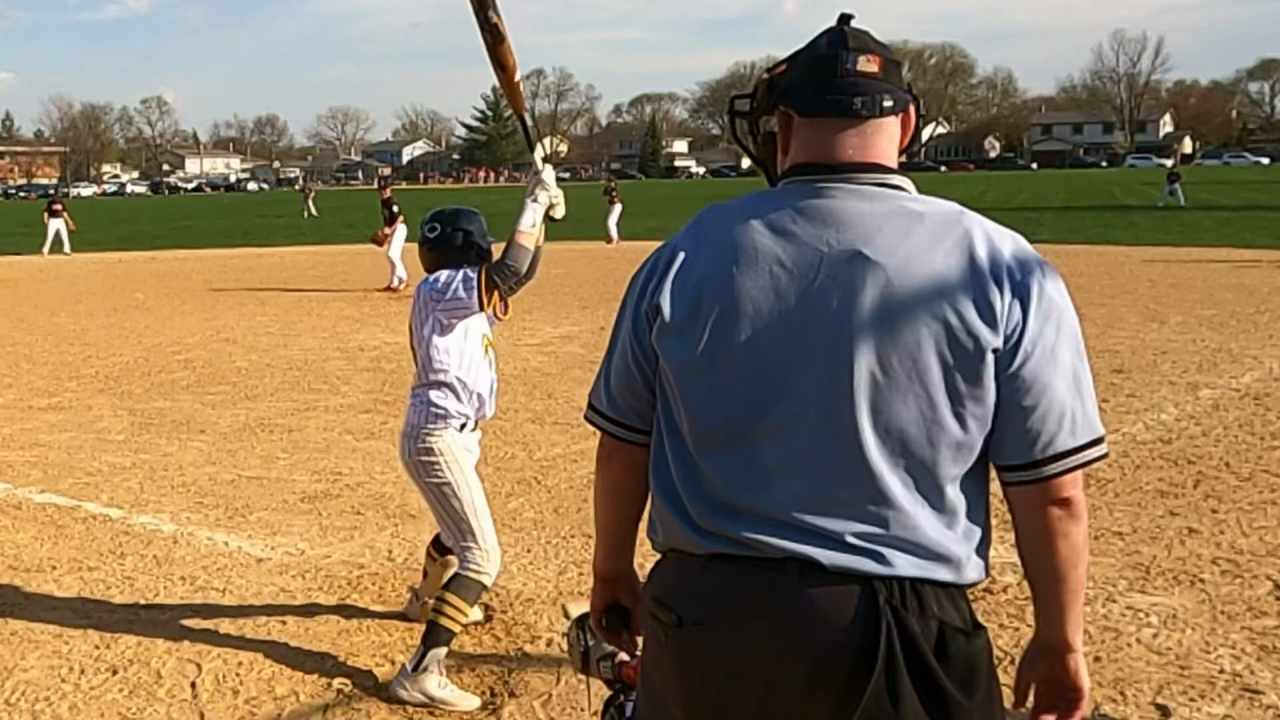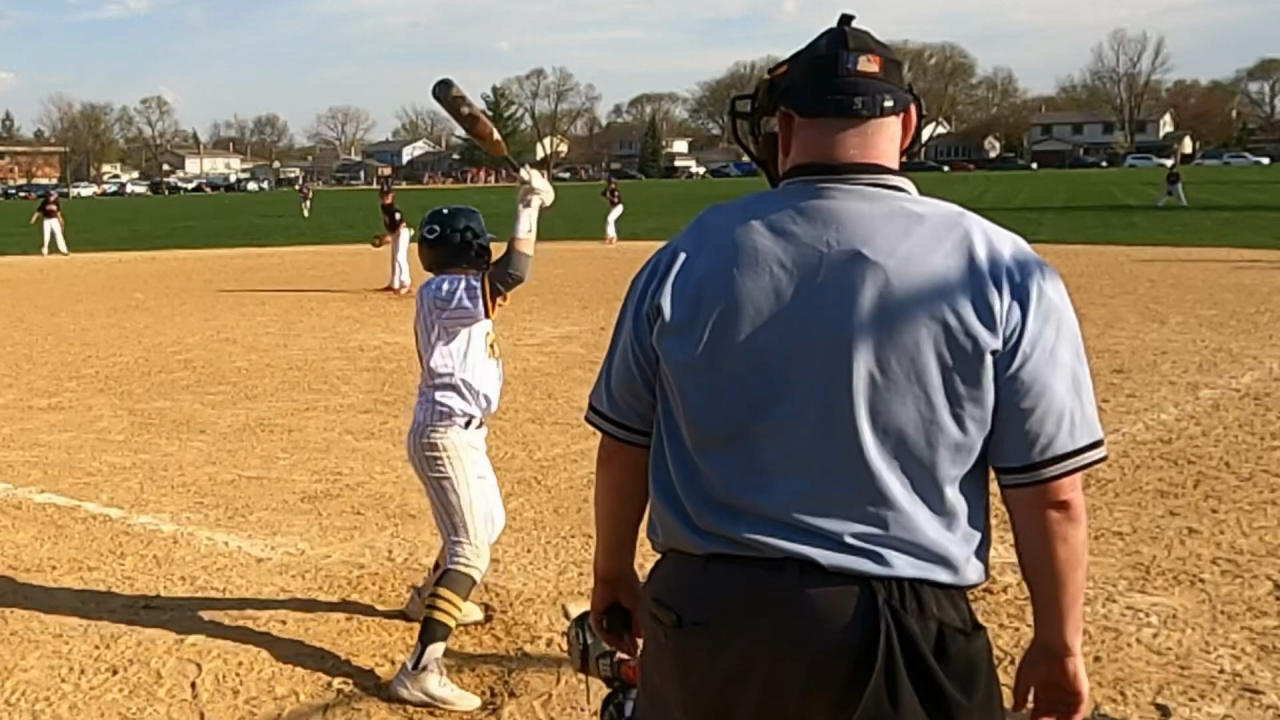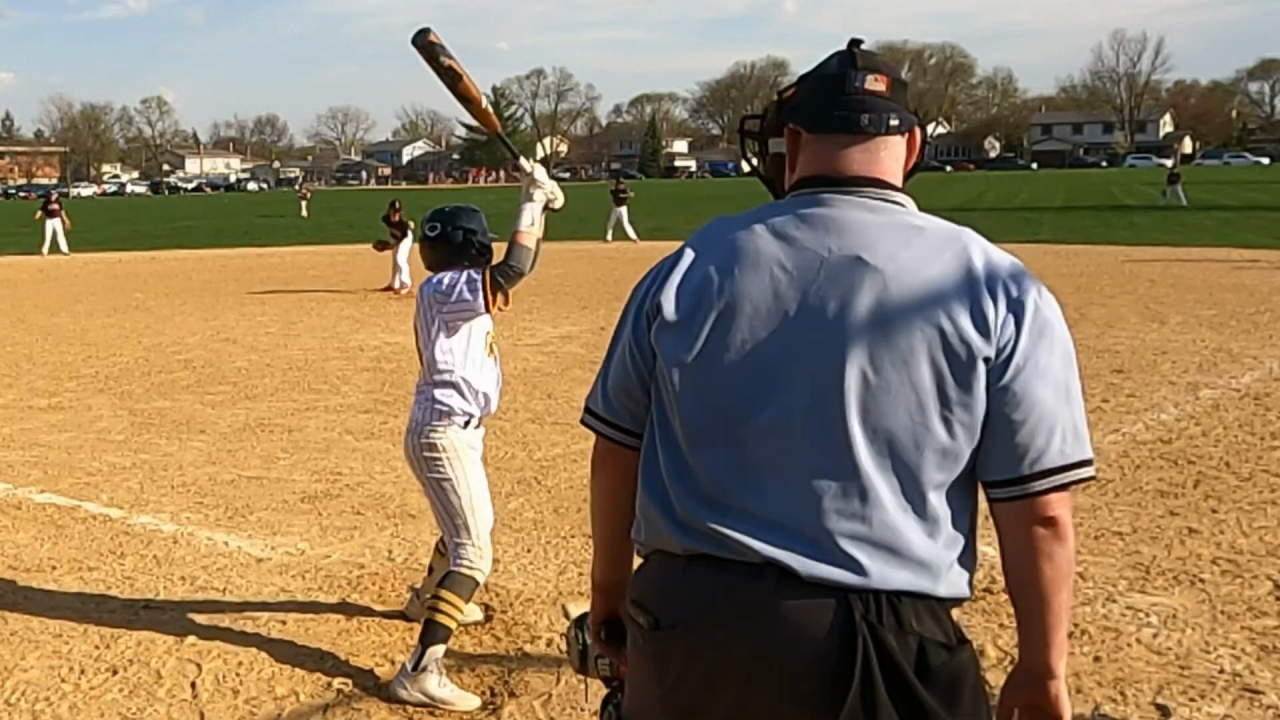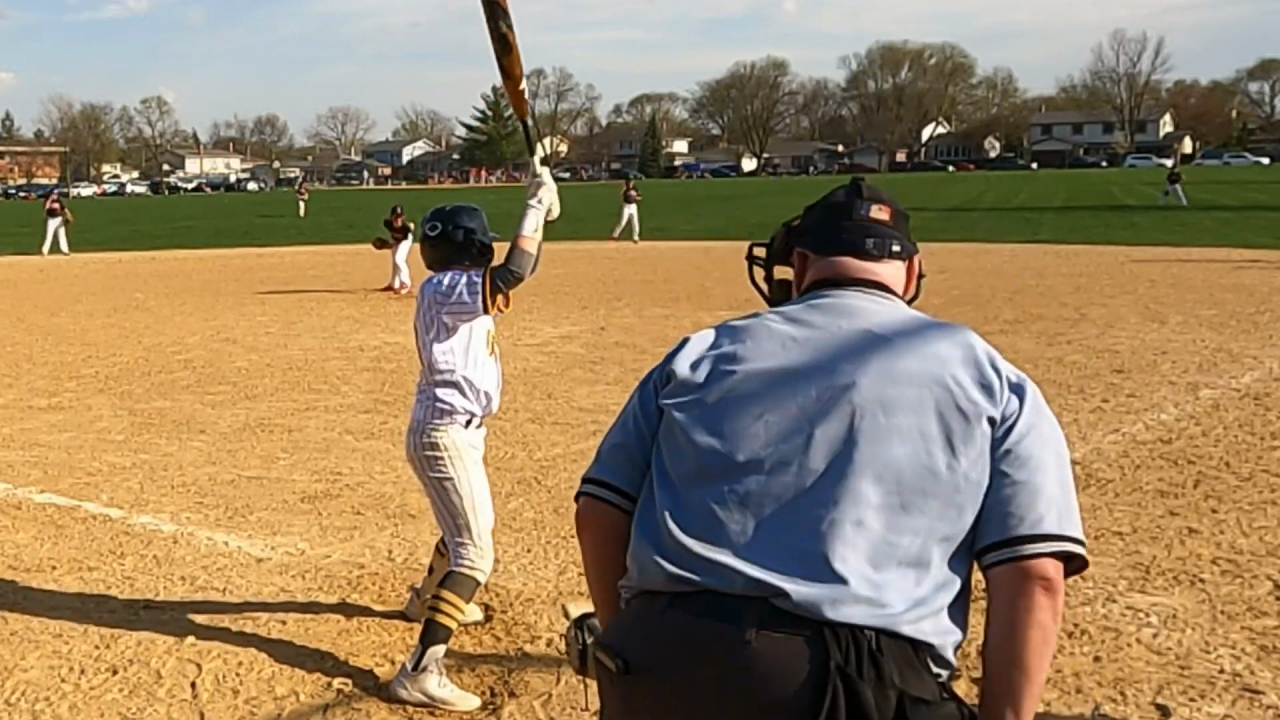
dt=0.3s
person 1, frame 1
left shoulder: (688, 258)
right shoulder: (1001, 269)
left elbow: (623, 448)
right elbow: (1052, 491)
left wrist: (612, 570)
right wrist: (1059, 641)
left hip: (709, 616)
right hip: (903, 635)
person 1, frame 2
left shoulder: (688, 258)
right shoulder: (1002, 272)
left elbow: (623, 448)
right elbow: (1050, 494)
left wrist: (611, 571)
right wrist: (1059, 643)
left hip: (706, 618)
right hip: (901, 638)
person 1, frame 3
left shoulder: (693, 266)
right shoulder: (998, 287)
left elbow: (617, 452)
right elbow: (1038, 511)
left wrist: (610, 582)
left hip: (689, 623)
right hip: (885, 645)
person 1, frame 4
left shoulder: (702, 353)
right shoulder: (994, 381)
left elbow: (600, 514)
right elbow: (1035, 580)
left wrist: (629, 650)
left hip: (668, 664)
person 2, frame 1
left shoulder: (463, 293)
right shoulder: (439, 289)
left elbow: (520, 276)
right elbow: (510, 269)
left wrist: (541, 220)
right wrist: (532, 204)
left hip: (453, 435)
right hip: (439, 437)
left knee: (459, 530)
right knee: (481, 556)
left ankle: (427, 599)
right ankle: (420, 673)
person 2, frame 2
left shoulder: (458, 288)
right shoulder: (442, 293)
left elbow: (512, 269)
right elbow: (514, 274)
left wrist: (532, 207)
right wrist: (527, 208)
left hip: (464, 431)
right hip: (445, 434)
left knee: (487, 525)
right knee: (469, 551)
left ankle: (431, 599)
right ankle: (421, 672)
person 2, frame 3
left shoulder: (459, 286)
right shoulder: (443, 289)
left elbow: (517, 269)
right elbow: (514, 269)
left wrist: (539, 210)
right wrist: (529, 203)
left hip: (458, 431)
right hip: (443, 434)
left knee: (472, 524)
right knee: (472, 554)
left ankle: (428, 597)
right ankle: (420, 673)
person 2, frame 4
left shoulder: (461, 286)
right shoulder: (444, 288)
left elbow: (517, 271)
right elbow: (513, 273)
left wrist: (540, 213)
right wrist: (534, 207)
left hip: (461, 429)
right hip: (445, 433)
left knee: (472, 525)
right knee: (475, 553)
left ankle: (428, 597)
right ankle: (420, 672)
